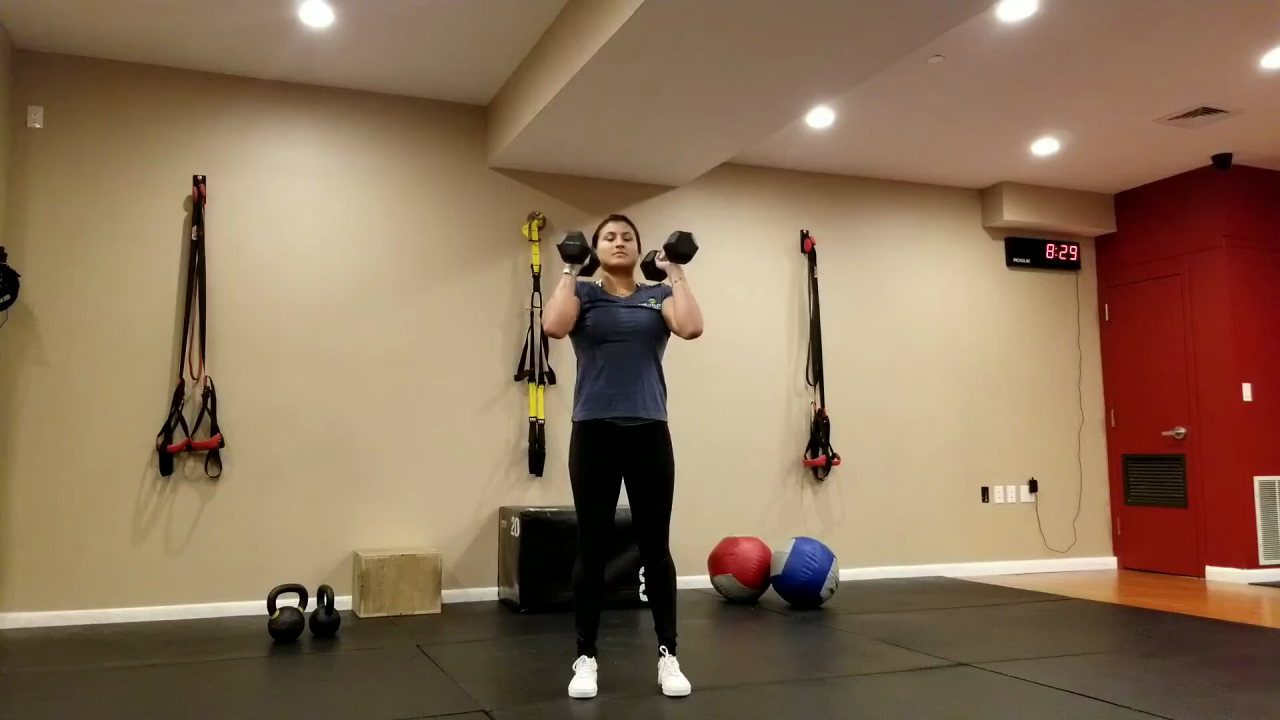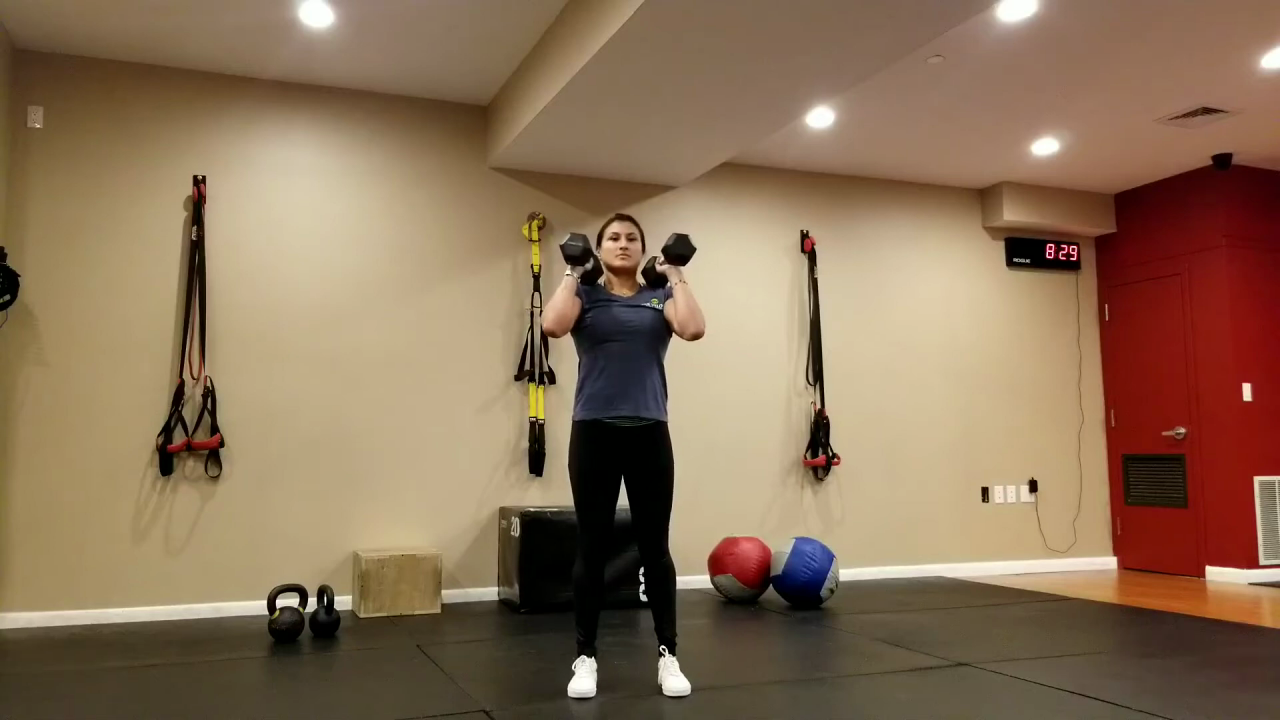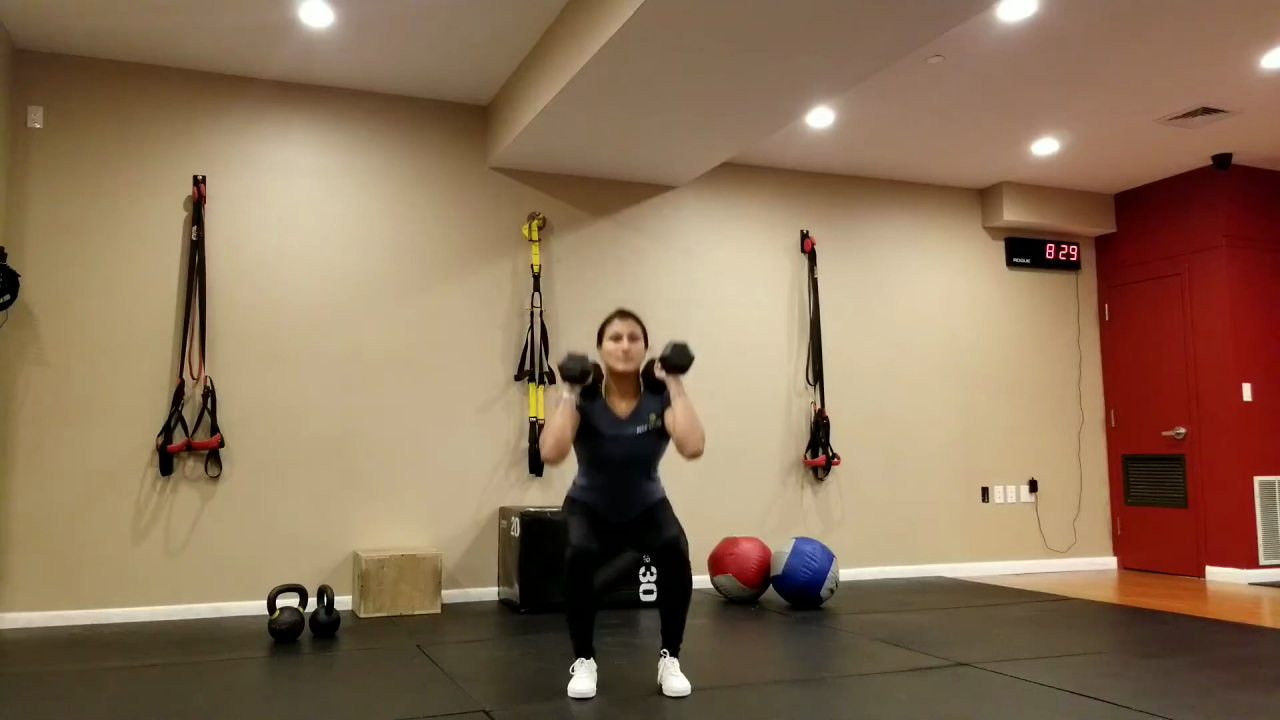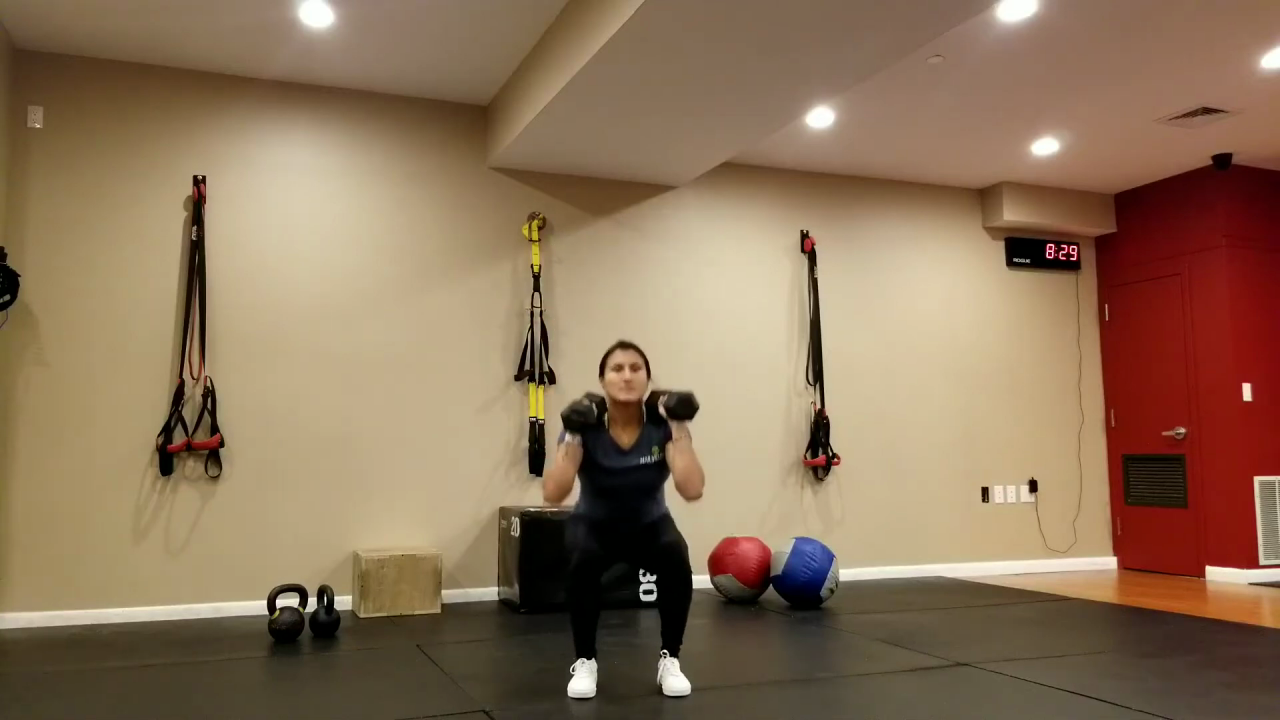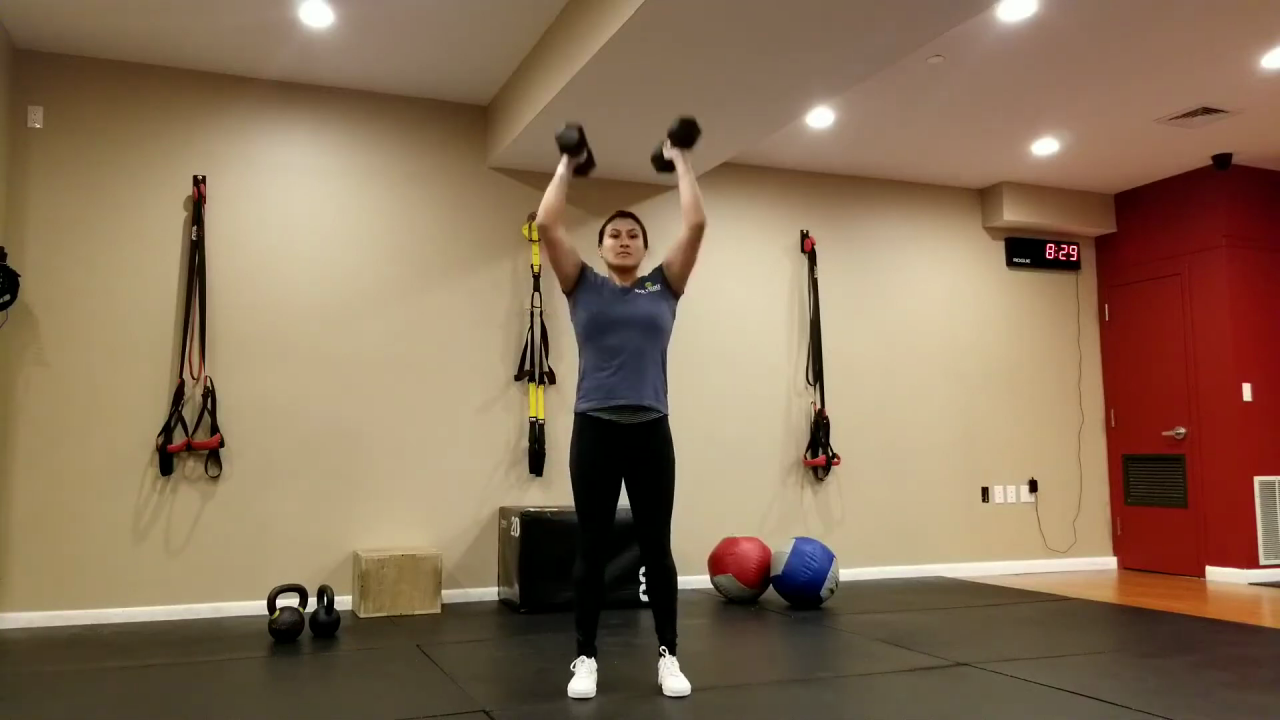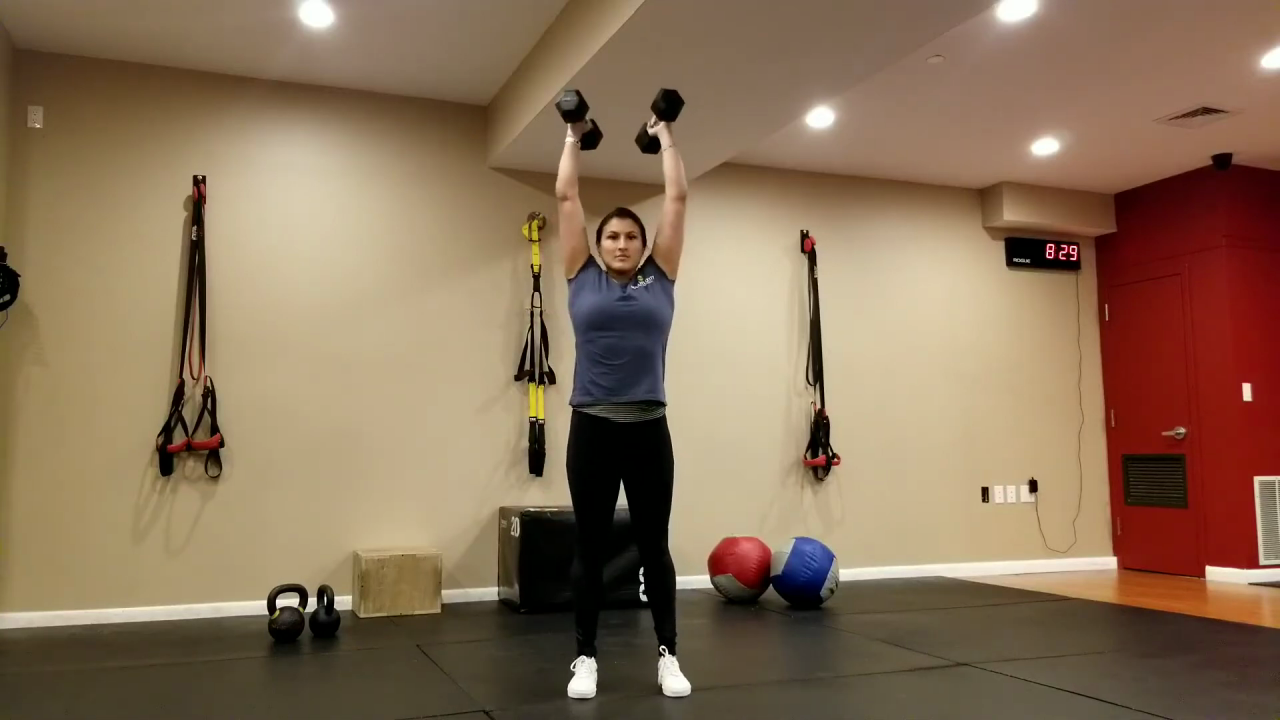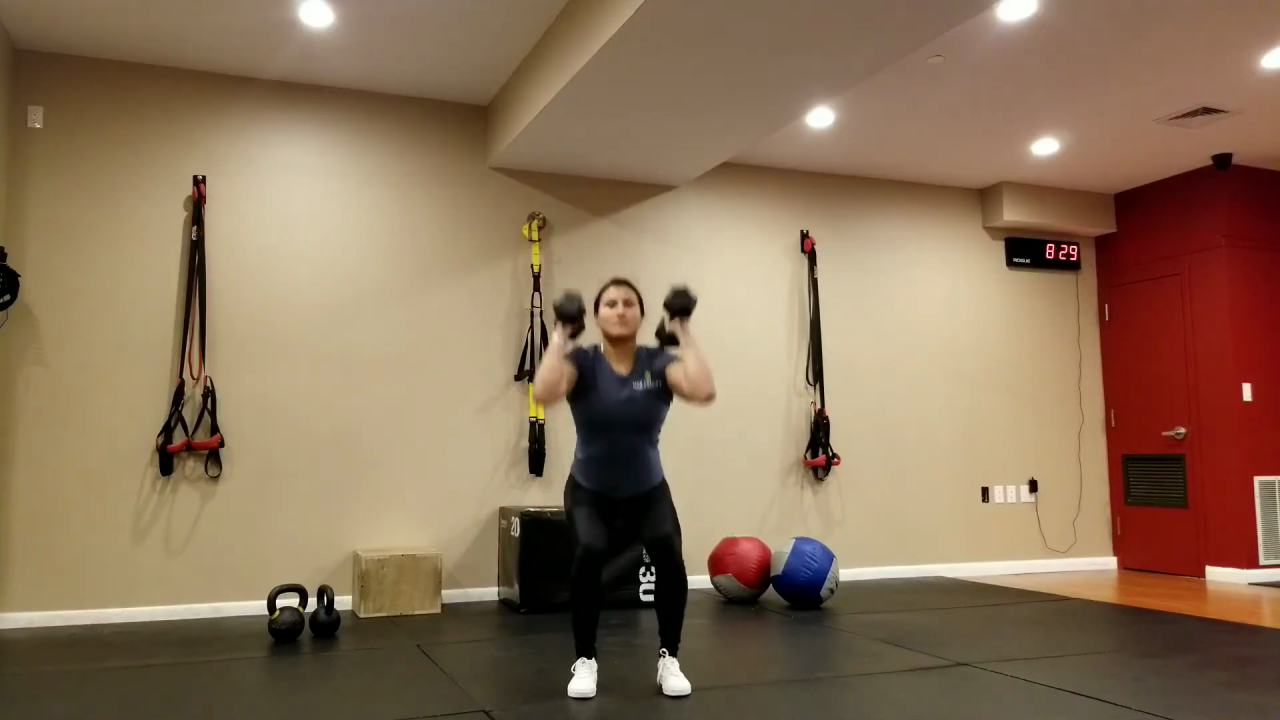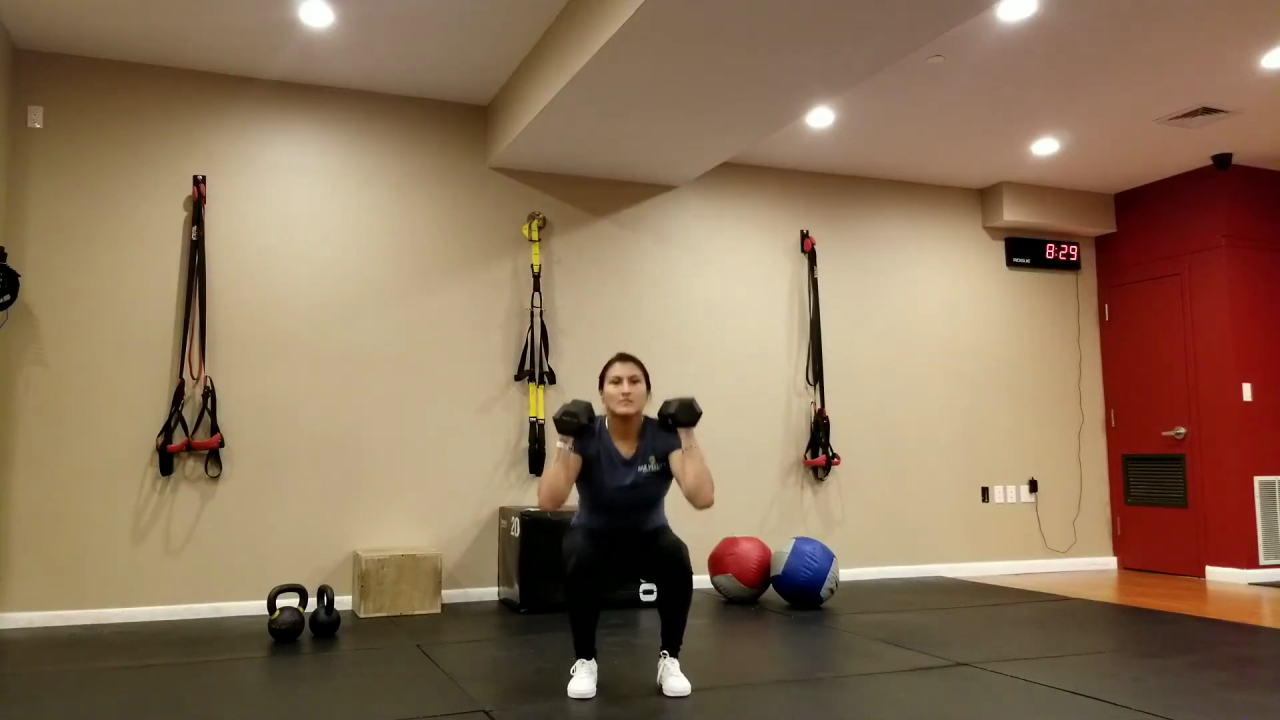
dt=0.5s
person 1, frame 1
left shoulder: (658, 296)
right shoulder: (583, 296)
left elbow: (691, 327)
right elbow: (554, 326)
left wrist: (676, 272)
right wrist: (570, 271)
left hip: (649, 433)
right hip: (594, 432)
left knee: (655, 545)
right knee: (592, 546)
left ankle: (668, 656)
right ankle: (586, 658)
person 1, frame 2
left shoulder: (660, 297)
right shoulder: (586, 295)
left elbow: (693, 328)
right elbow: (552, 325)
left wrist: (676, 275)
right wrist: (572, 273)
left hip: (648, 432)
right hip: (593, 432)
left knee: (654, 546)
right knee: (592, 546)
left ankle: (667, 657)
right ankle: (585, 658)
person 1, frame 3
left shoulder: (661, 398)
right shoulder: (583, 400)
left elbow: (693, 448)
right elbow: (551, 454)
left wrist: (676, 385)
right wrist: (570, 391)
left hip: (646, 509)
right hip: (591, 509)
left knee: (674, 551)
right knee: (579, 556)
left ankle: (669, 658)
right ankle: (584, 660)
person 1, frame 4
left shoulder: (662, 427)
right shoulder: (587, 428)
left elbow: (693, 491)
right elbow: (553, 495)
left wrist: (679, 428)
right wrist: (572, 435)
left hip: (648, 526)
right hip: (595, 525)
left knee: (675, 558)
right knee: (584, 559)
left ankle: (669, 659)
right ankle: (585, 661)
person 1, frame 5
left shoulder: (662, 288)
right shoulder: (584, 287)
left elbow: (695, 225)
right elbow: (547, 224)
left wrist: (680, 165)
right wrist: (565, 168)
left hip: (650, 430)
right hip: (595, 429)
left knee: (656, 546)
right knee: (592, 547)
left ankle: (668, 657)
right ankle: (585, 659)
person 1, frame 6
left shoulder: (659, 279)
right shoulder: (583, 279)
left elbow: (676, 198)
right elbow: (566, 196)
left wrist: (665, 140)
right wrist: (573, 139)
left hip: (648, 428)
right hip: (592, 427)
left knee: (654, 545)
right knee: (590, 547)
left ankle: (667, 656)
right ankle: (585, 658)
person 1, frame 7
left shoulder: (660, 362)
right shoulder: (580, 361)
left elbow: (705, 391)
right elbow: (543, 393)
left wrist: (685, 336)
right wrist: (560, 337)
left hip: (646, 491)
right hip: (590, 490)
left knee: (668, 553)
right knee: (589, 554)
left ankle: (668, 658)
right ankle: (585, 660)
person 1, frame 8
left shoulder: (665, 438)
right shoulder: (586, 438)
left elbow: (703, 498)
right elbow: (548, 502)
left wrist: (689, 437)
right wrist: (565, 442)
left hip: (647, 539)
right hip: (594, 538)
left knee: (676, 559)
right knee: (581, 560)
left ankle: (669, 660)
right ankle: (585, 662)
